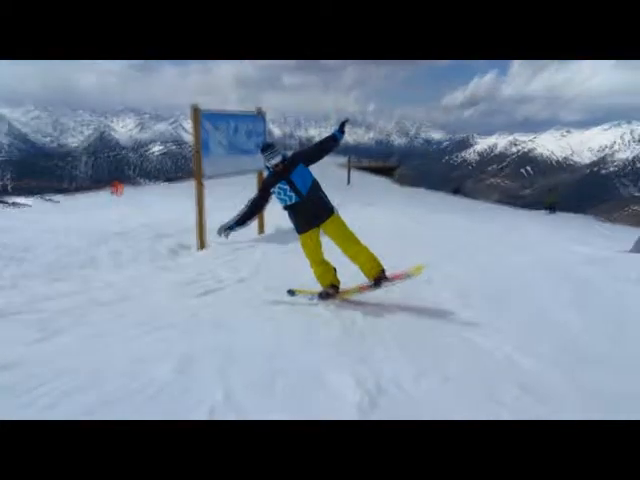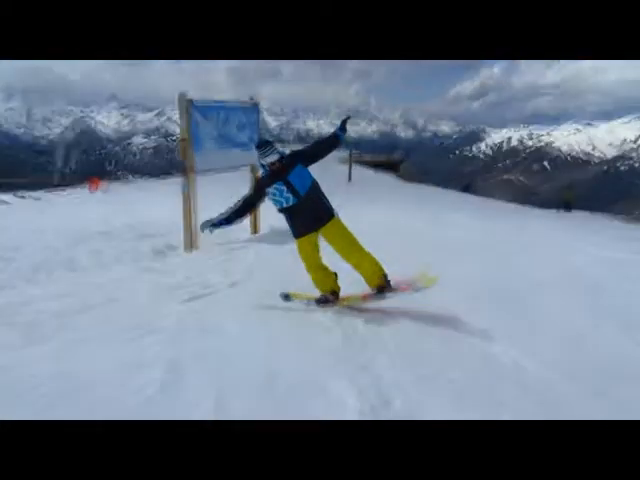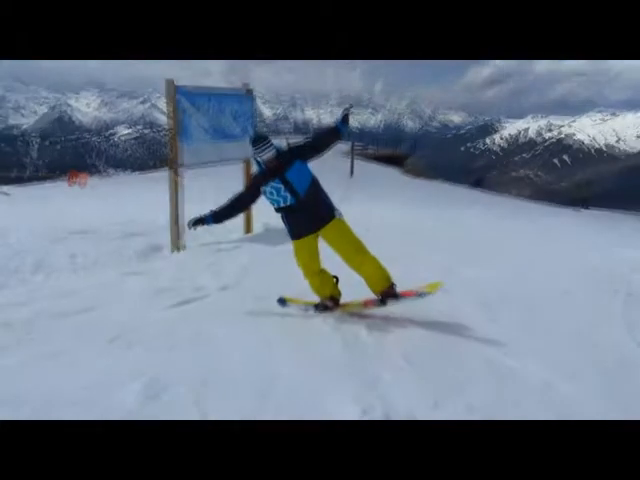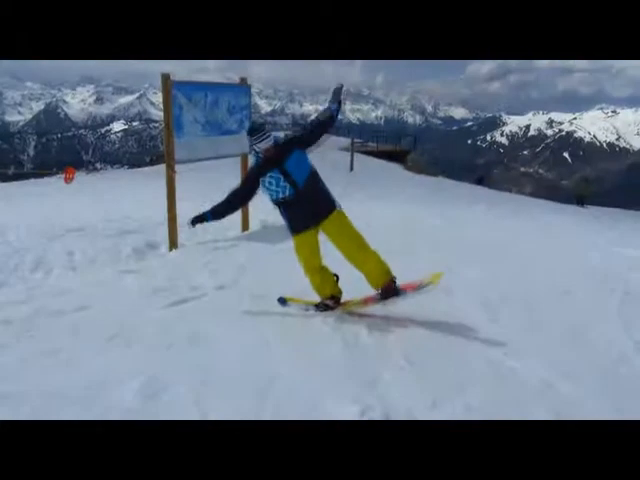
dt=0.2s
person 1, frame 1
left shoulder: (297, 160)
right shoulder: (269, 183)
left elbow: (320, 148)
right elbow: (255, 206)
right wrist: (233, 224)
left hip: (323, 212)
right hip: (303, 223)
left knee: (349, 244)
right knee: (314, 258)
left ankle: (376, 272)
right ankle: (330, 285)
person 1, frame 2
left shoulder: (295, 160)
right shoulder: (264, 183)
left elbow: (320, 148)
right elbow: (246, 205)
left wrist: (339, 132)
right wrist: (219, 221)
left hip: (323, 215)
right hip: (301, 227)
left knee: (351, 250)
right knee: (312, 264)
left ankle: (379, 282)
right ankle: (330, 291)
person 1, frame 3
left shoulder: (294, 156)
right shoulder: (259, 181)
left elbow: (320, 141)
right elbow: (238, 203)
left wrist: (341, 126)
right wrist: (208, 218)
left hip: (324, 215)
right hip: (299, 229)
left knee: (355, 253)
right knee: (309, 268)
left ankle: (384, 287)
right ankle: (330, 296)
person 1, frame 4
left shoulder: (293, 145)
right shoulder: (258, 173)
left elbow: (317, 128)
right elbow: (237, 198)
left wrist: (334, 106)
right wrist: (208, 215)
left hip: (325, 208)
right hip: (299, 223)
left knee: (355, 247)
right knee: (310, 265)
left ankle: (385, 283)
right ankle: (330, 295)
